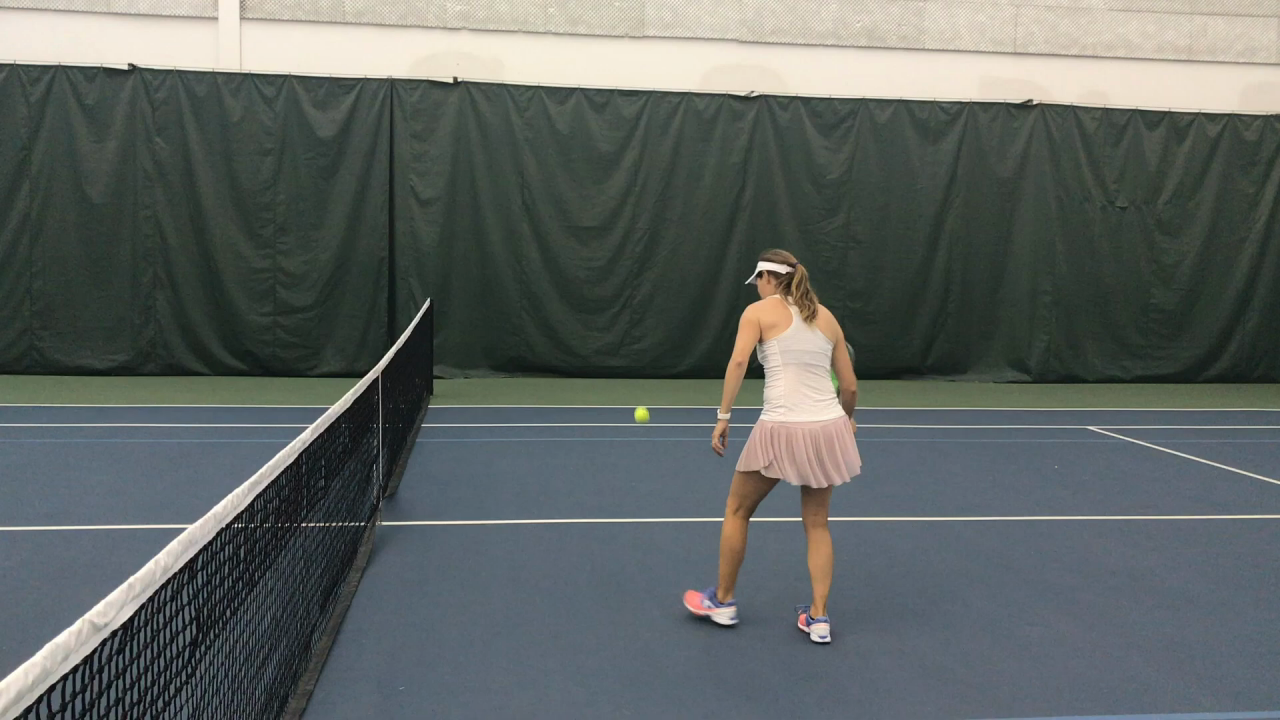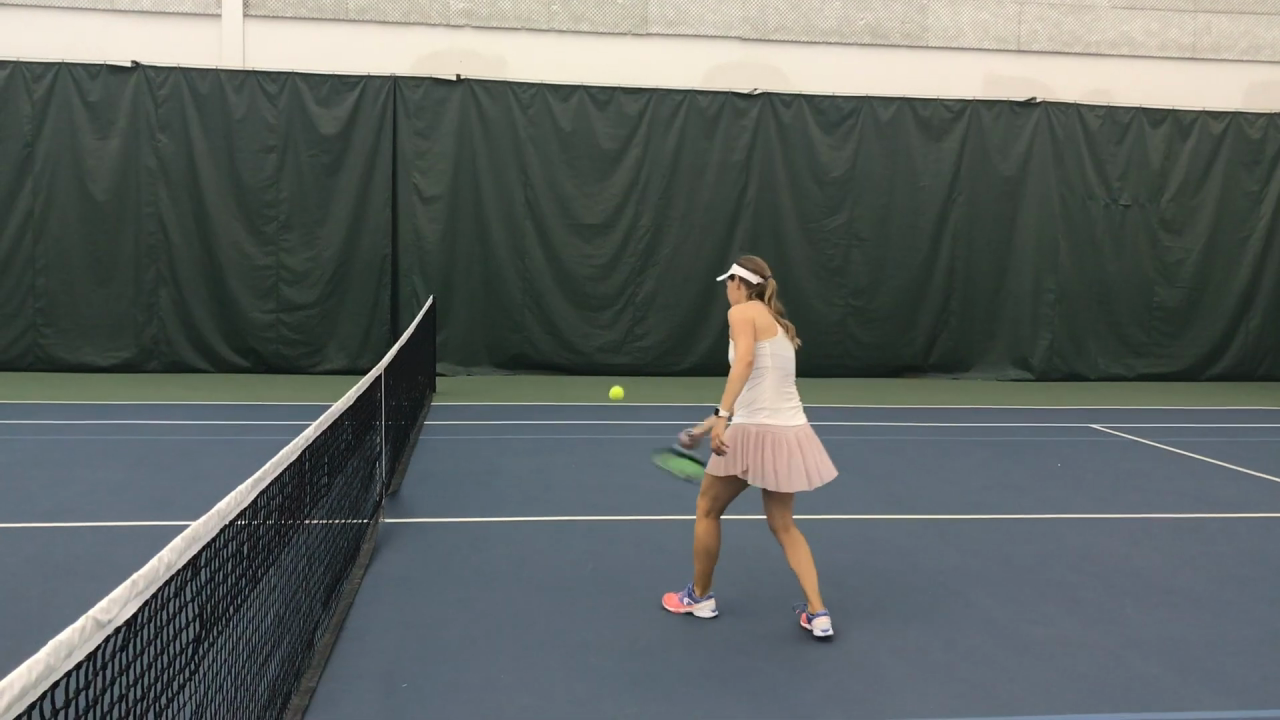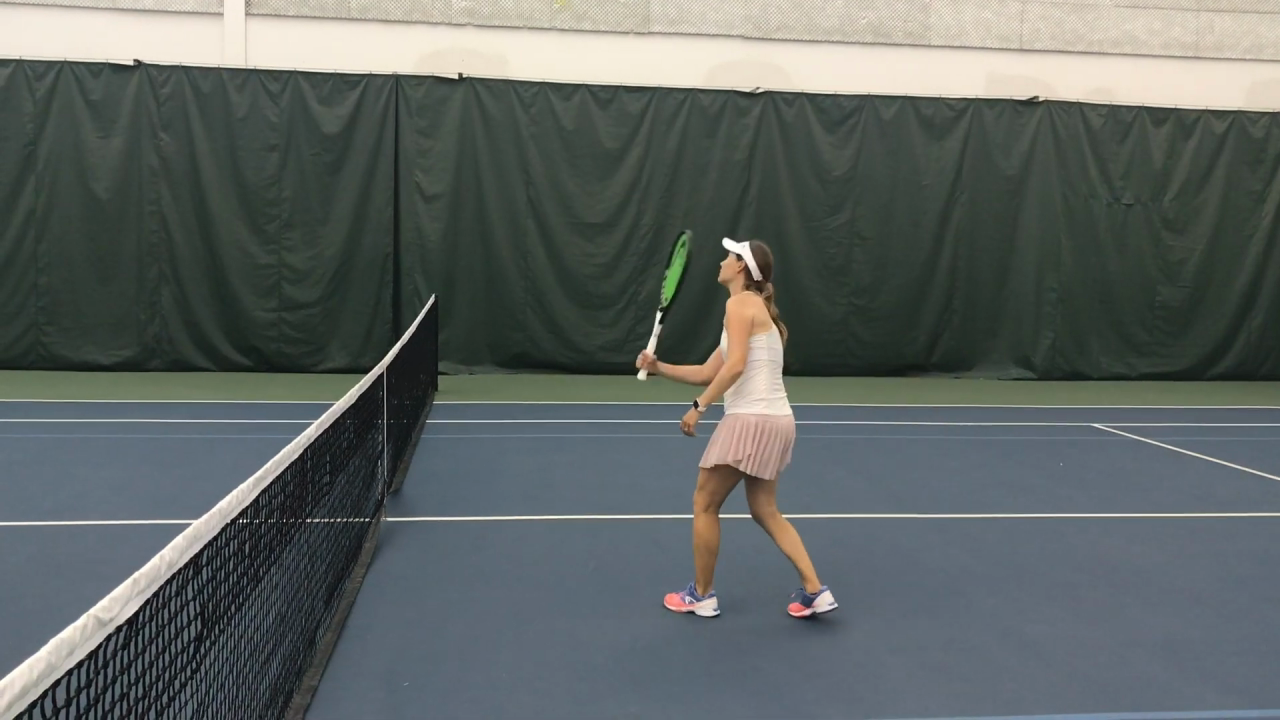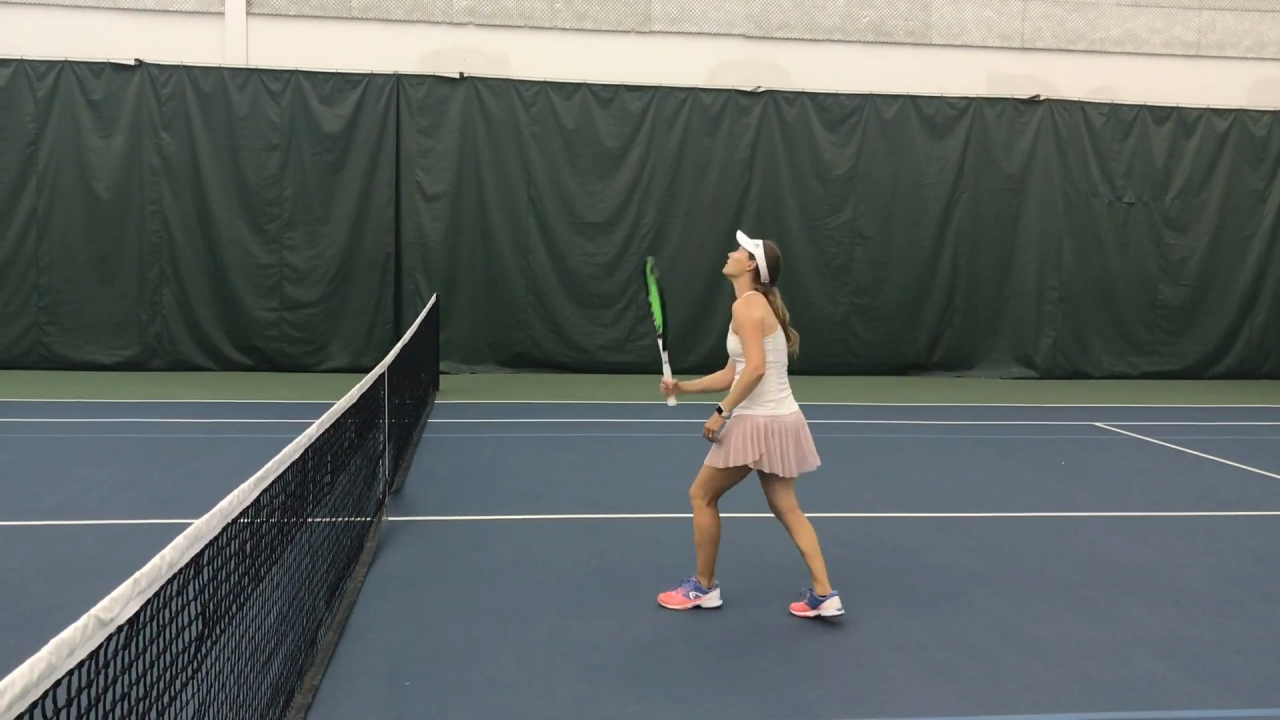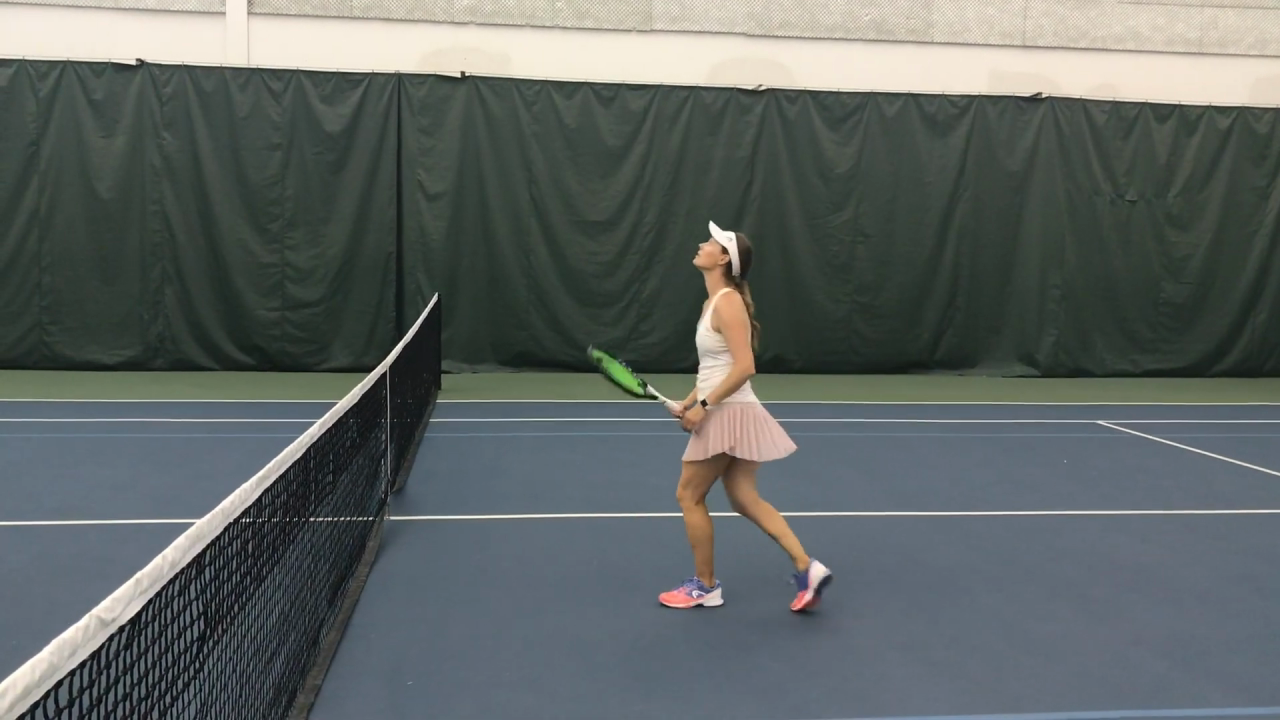
dt=0.3s
person 1, frame 1
left shoulder: (758, 311)
right shoulder: (826, 317)
left elbow: (738, 362)
right elbow: (849, 385)
left wrist: (723, 416)
right wrist: (848, 419)
left hip: (782, 430)
right hip: (827, 427)
left knee: (736, 511)
right knee: (816, 524)
left ankle: (722, 601)
right ankle: (818, 617)
person 1, frame 2
left shoulder: (742, 312)
right shoulder: (781, 327)
left elbow: (743, 360)
left wrist: (721, 416)
right wrist: (704, 427)
left hip: (756, 431)
right hip: (792, 432)
left knee: (706, 510)
right knee: (783, 525)
left ankle: (700, 595)
right ankle: (817, 612)
person 1, frame 3
left shoulder: (740, 302)
right shoulder: (755, 307)
left elbow: (735, 367)
right elbow: (707, 372)
left wrist: (697, 407)
right wrist: (659, 367)
left hip: (750, 423)
right hip: (776, 422)
left knee: (704, 505)
right knee: (766, 512)
left ankle: (701, 595)
right ankle: (815, 591)
person 1, frame 4
left shoulder: (746, 304)
right shoulder: (758, 306)
left elbow: (756, 369)
right elbow: (732, 375)
left wrist: (721, 413)
right wrist: (682, 385)
left hip: (759, 423)
right hip: (782, 421)
left knee: (702, 496)
right knee: (786, 508)
left ankle: (704, 587)
right ankle: (824, 595)
person 1, frame 5
left shoulder: (728, 302)
right shoulder: (713, 302)
left elbow: (744, 369)
left wrist: (703, 406)
right wrist: (690, 400)
left hip: (727, 413)
right hip: (721, 412)
left knee: (689, 496)
right knee: (746, 500)
left ankle: (706, 586)
right ankle: (807, 568)
